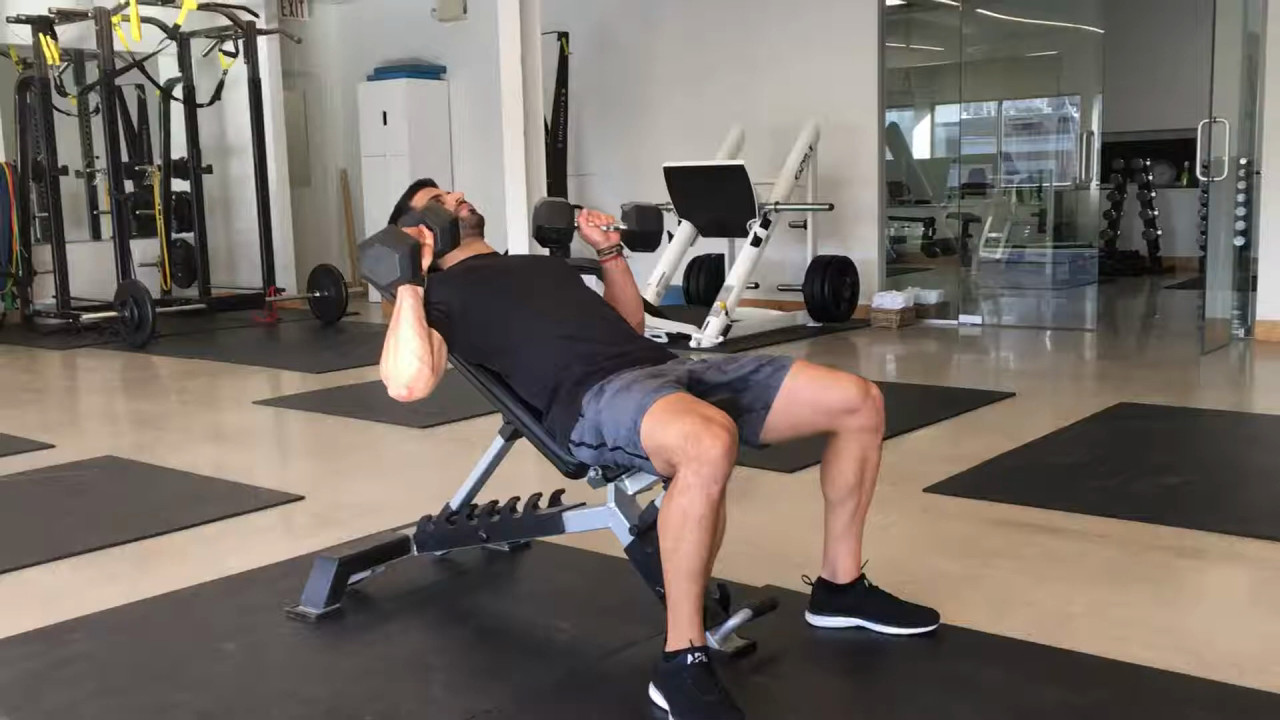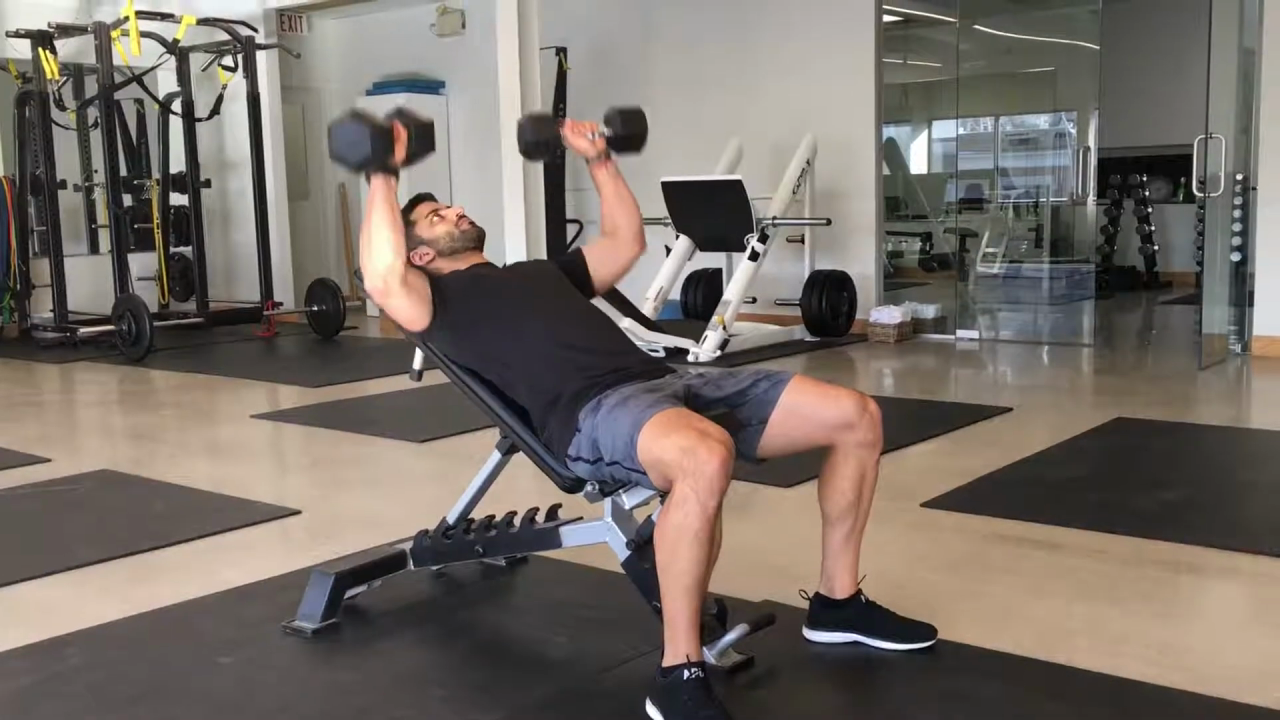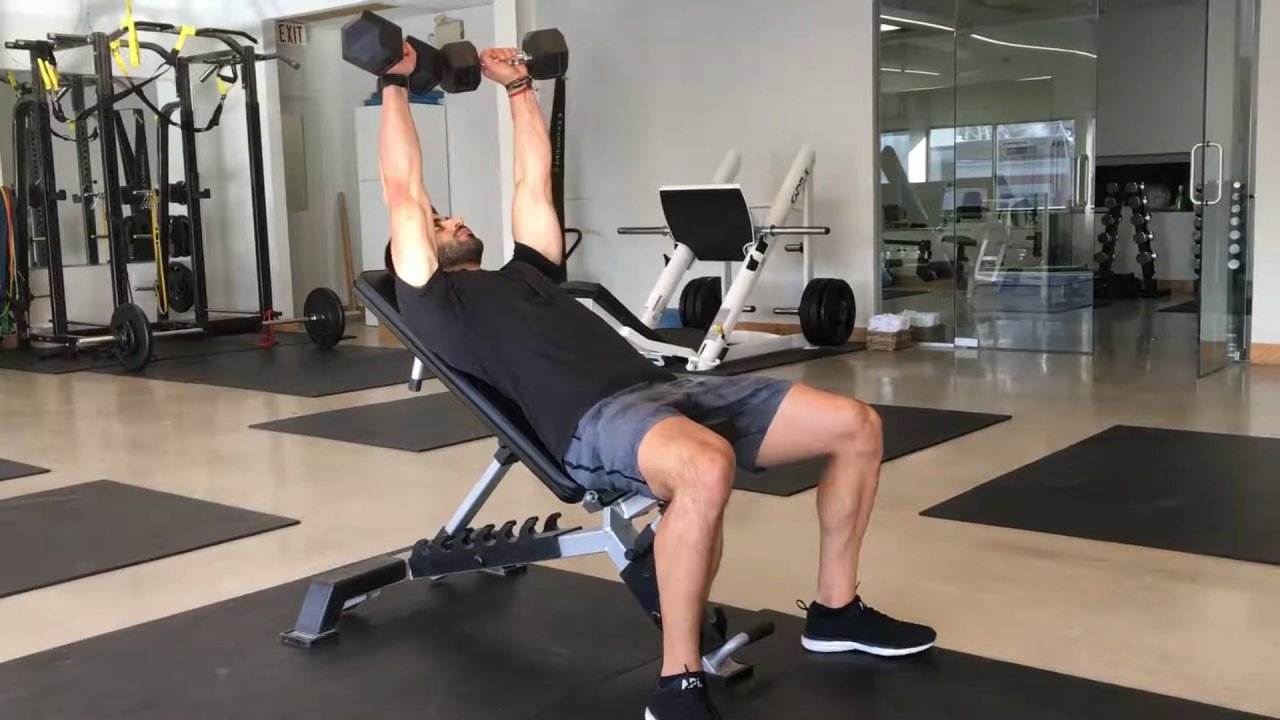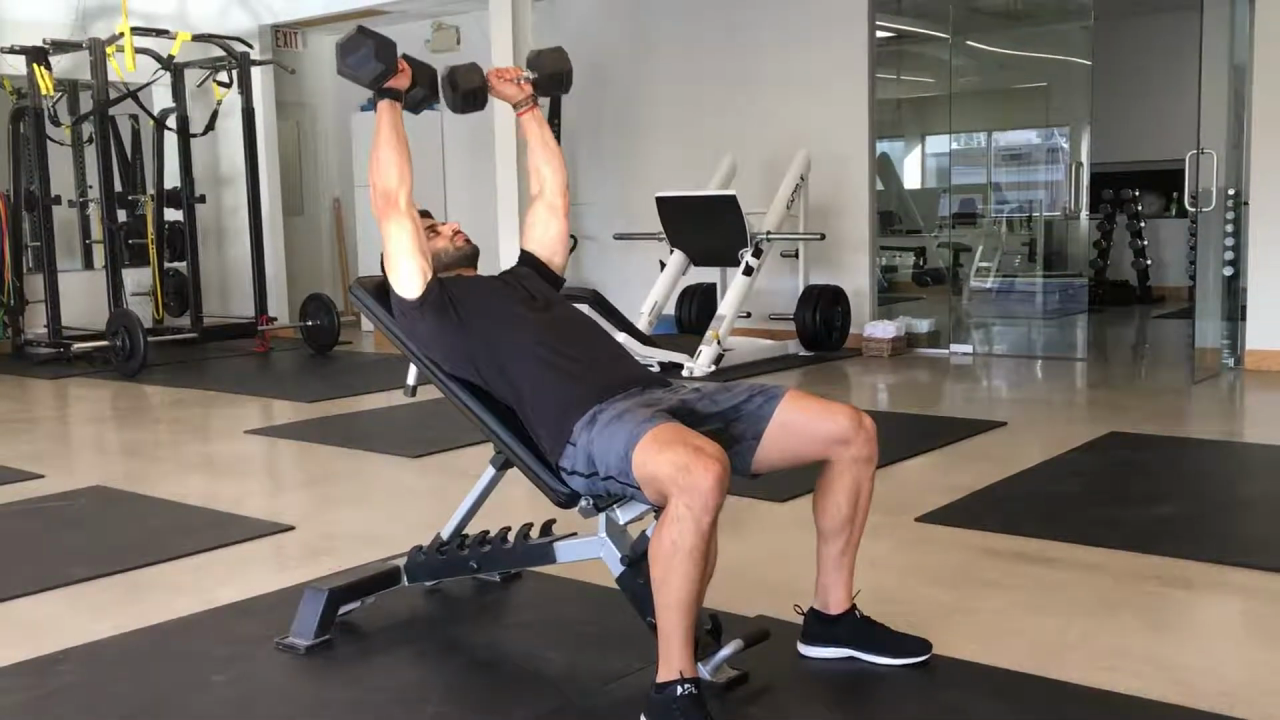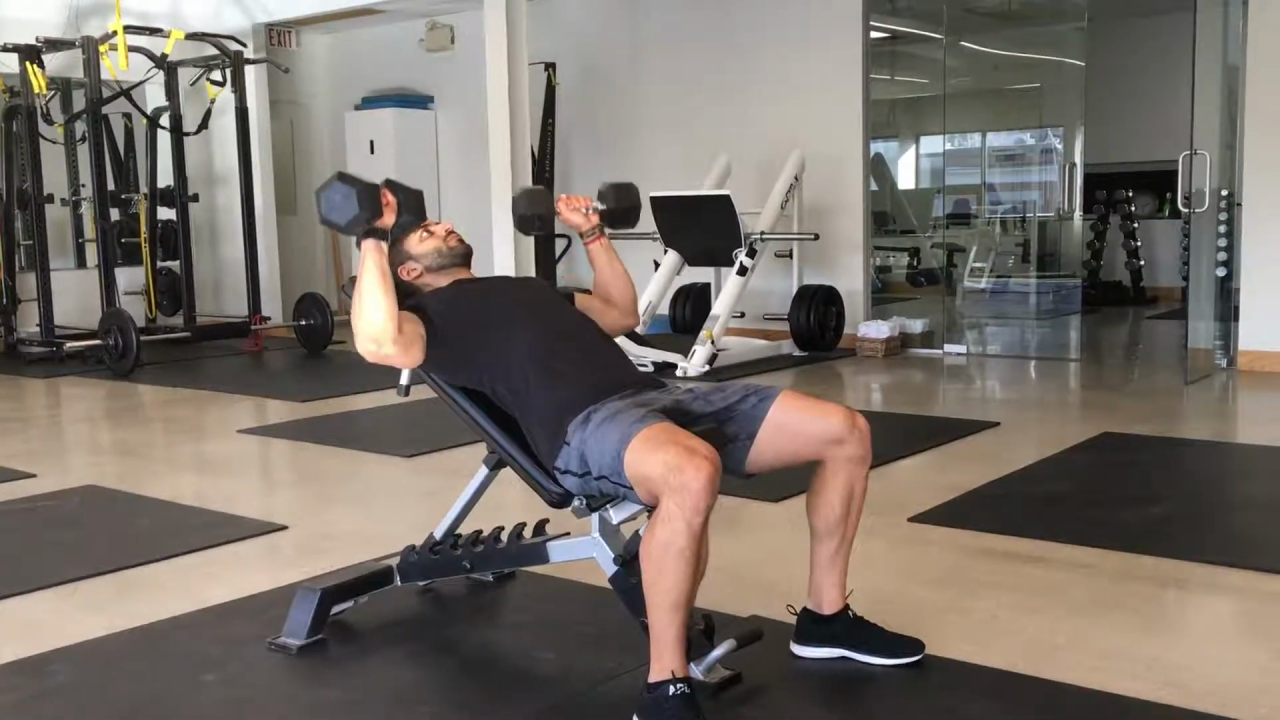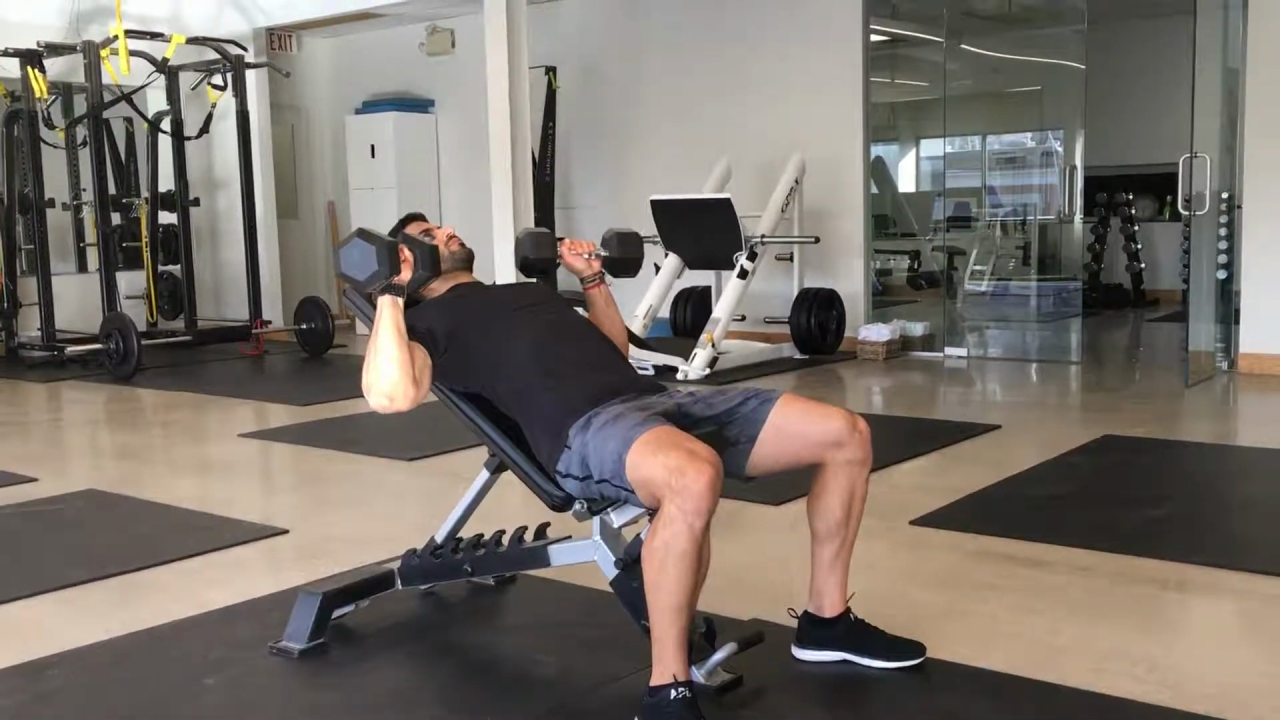
dt=0.7s
person 1, frame 1
left shoulder: (538, 260)
right shoulder: (444, 291)
right elbow: (407, 385)
left wrist: (609, 250)
right wrist: (410, 281)
left hip: (665, 365)
right hip: (595, 395)
left knee: (859, 401)
right knee: (709, 444)
left ankle: (841, 586)
right ankle: (682, 662)
person 1, frame 2
left shoulder: (533, 271)
right shoulder: (439, 302)
left elbow: (626, 242)
right elbow: (384, 282)
left wrist: (598, 160)
right wrist: (384, 175)
left hip: (662, 377)
right hip: (591, 413)
left knee: (855, 416)
right knee: (706, 455)
left ankle: (837, 601)
person 1, frame 3
left shoulder: (527, 271)
right shoulder: (436, 302)
left elbow: (534, 178)
right elbow: (402, 191)
left wrist: (518, 87)
right wrist: (396, 85)
left hip: (662, 386)
right hip: (594, 420)
left knee: (855, 424)
right knee: (706, 469)
left ankle: (836, 609)
person 1, frame 4
left shoulder: (521, 277)
right shoulder: (433, 306)
left elbow: (552, 194)
right elbow: (390, 208)
left wrist: (524, 105)
right wrist: (390, 100)
left hip: (660, 394)
right hip: (589, 427)
left knee: (852, 432)
right knee: (701, 475)
left ankle: (833, 616)
person 1, frame 5
left shoulder: (525, 286)
right shoulder: (431, 313)
left elbow: (621, 311)
right elbow: (379, 343)
left wrist: (591, 233)
right wrist: (375, 238)
left hip: (651, 392)
right hip: (583, 425)
left knee: (845, 431)
right knee: (692, 475)
left ankle: (825, 617)
person 1, frame 6
left shoulder: (525, 290)
right shoulder: (432, 321)
right elbow: (389, 396)
left wrist: (592, 279)
right wrist: (390, 293)
left hip: (654, 399)
right hip: (585, 428)
left knee: (846, 435)
right knee: (694, 479)
left ankle: (826, 621)
